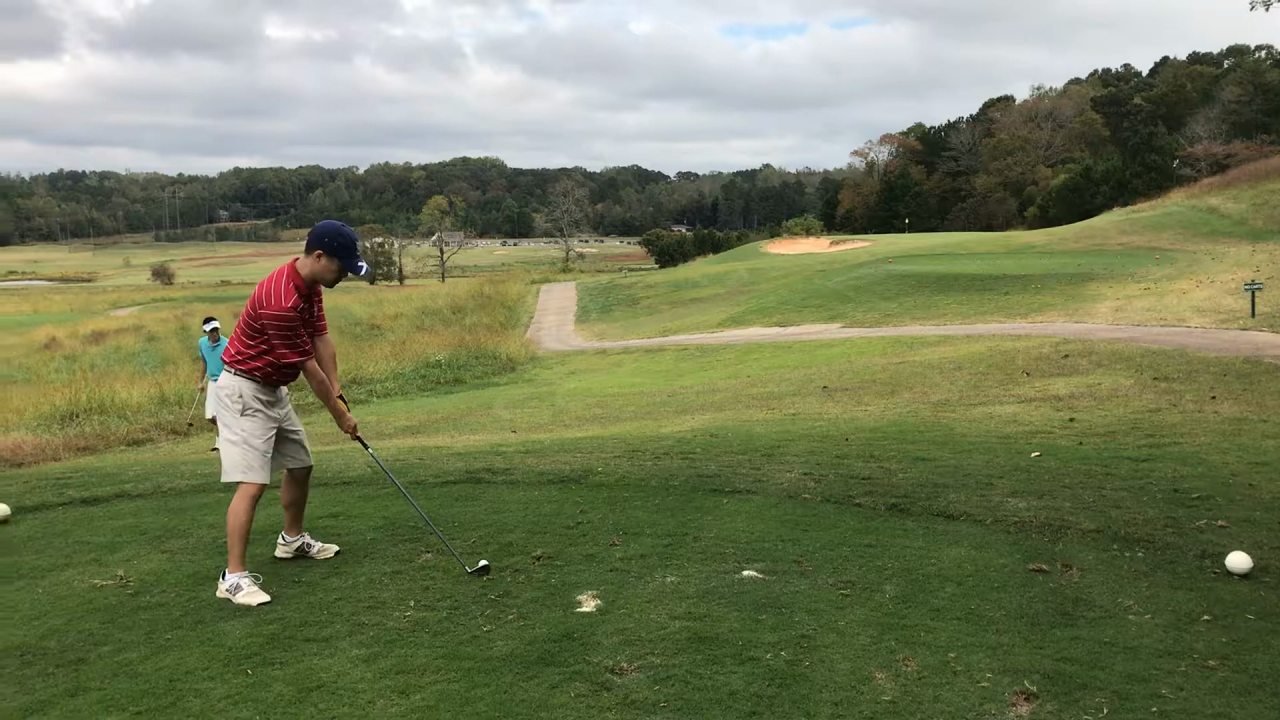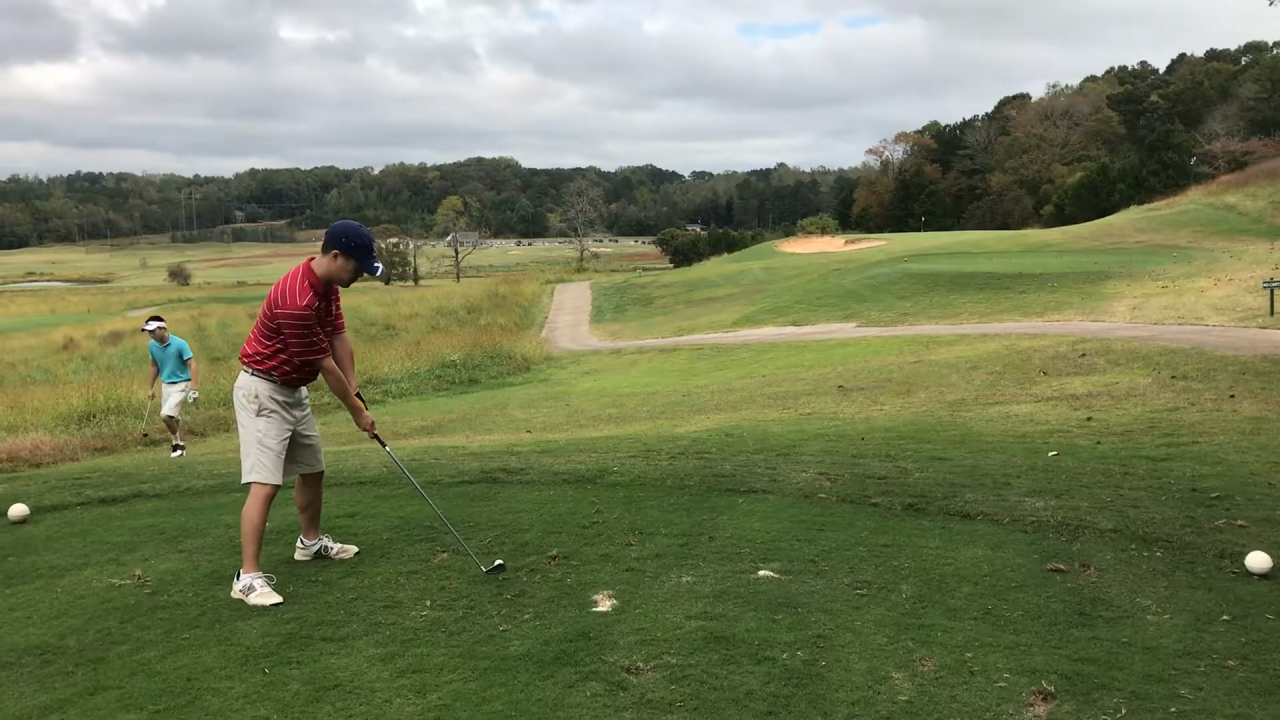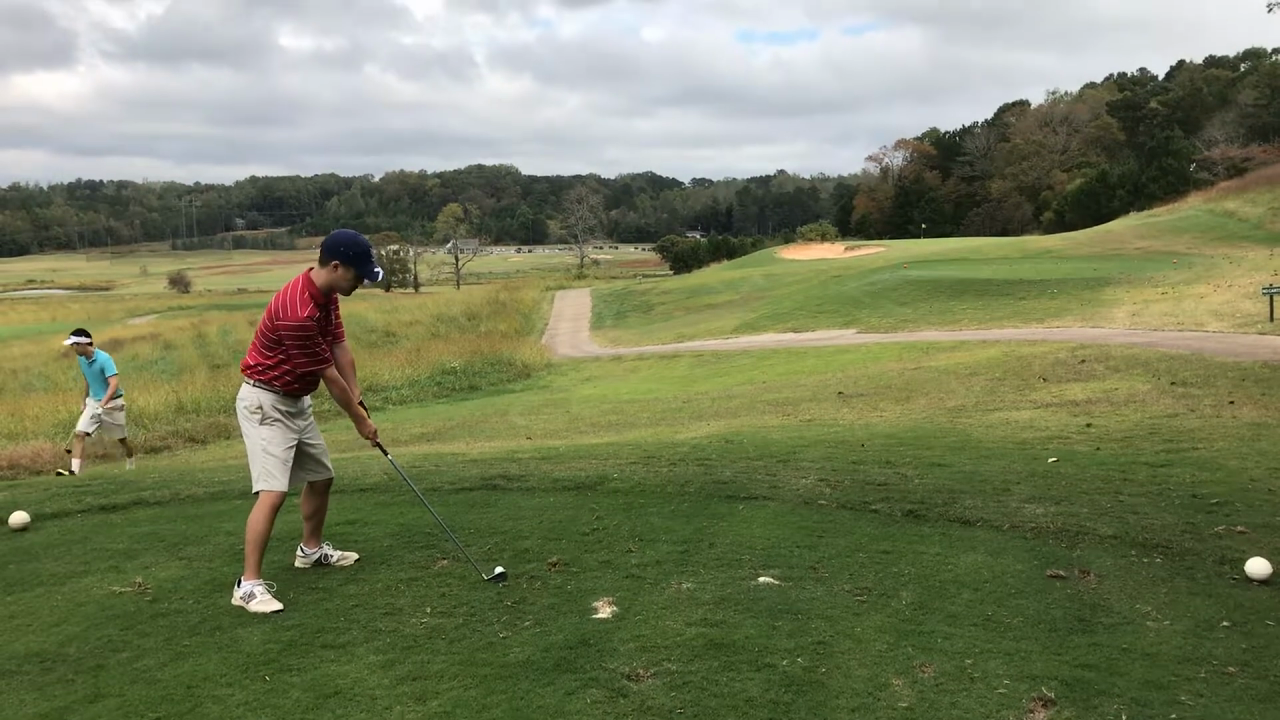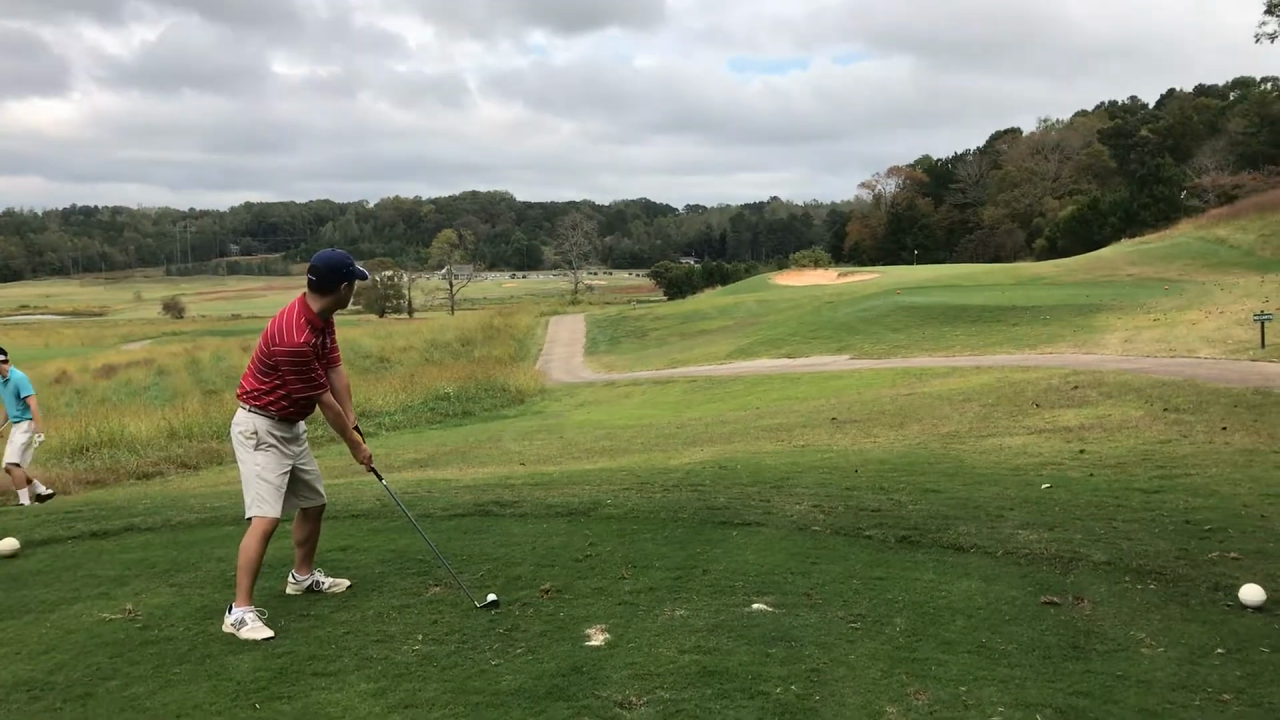
dt=0.7s
person 1, frame 1
left shoulder: (311, 286)
right shoulder: (281, 301)
left elbow: (321, 341)
right elbow: (308, 367)
left wrist: (339, 396)
right wrist: (339, 415)
left hip: (272, 389)
right hip: (244, 391)
left knee: (300, 465)
right knee: (251, 484)
left ankle: (292, 538)
right ankle: (234, 576)
person 1, frame 2
left shoulder: (327, 285)
right shoulder: (296, 299)
left elbow: (339, 340)
right elbow: (325, 366)
left wrist: (356, 393)
right wrist: (356, 411)
left hip: (293, 390)
right hip: (263, 392)
left knee: (312, 470)
right knee: (265, 484)
left ankle: (310, 542)
right ankle: (248, 576)
person 1, frame 3
left shoulder: (326, 295)
right shoulder: (297, 312)
left elbow: (340, 349)
right elbow: (328, 375)
left wrist: (359, 401)
right wrist: (359, 420)
left hip: (295, 400)
right hip: (266, 403)
left knee: (320, 476)
right knee: (272, 492)
left ankle: (312, 549)
right ankle: (249, 584)
person 1, frame 4
left shoulder: (321, 319)
right shoulder: (294, 337)
left elbow: (337, 373)
right elbow: (325, 401)
left wrist: (355, 426)
right wrist: (354, 445)
left hip: (290, 426)
right hip: (262, 428)
left knee: (313, 502)
right knee: (266, 518)
left ankle: (303, 575)
right ankle: (240, 611)
